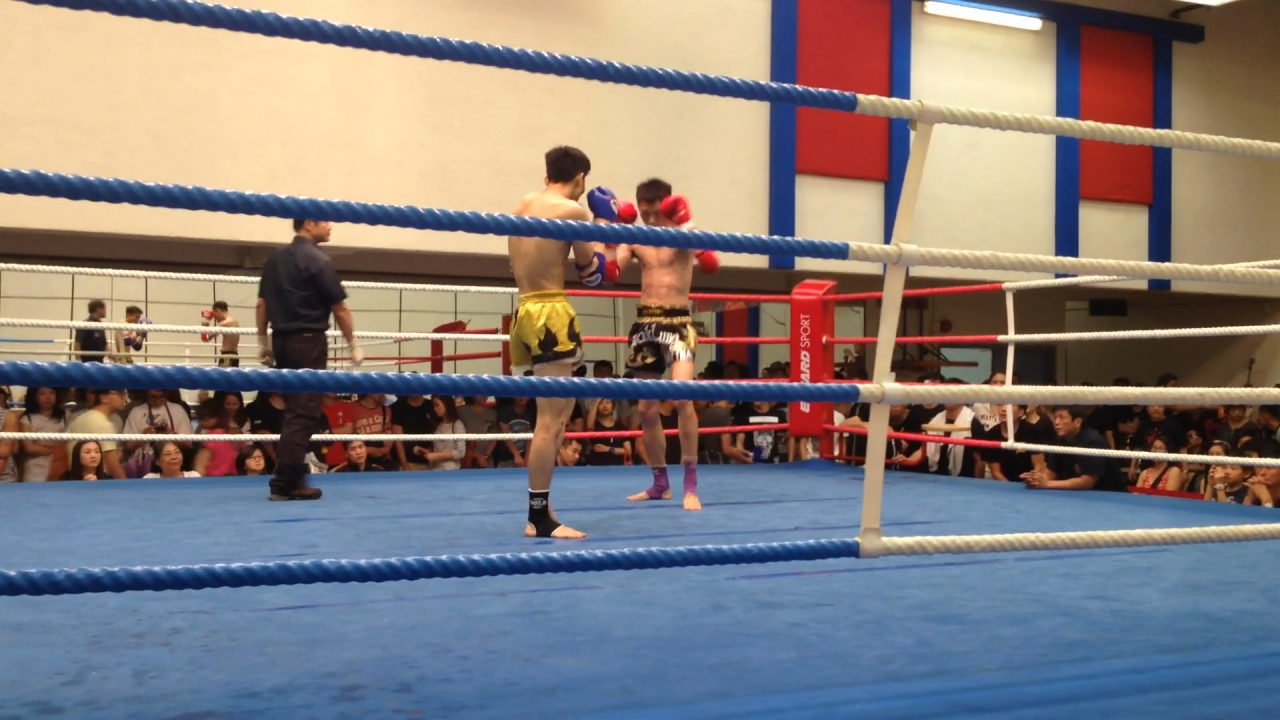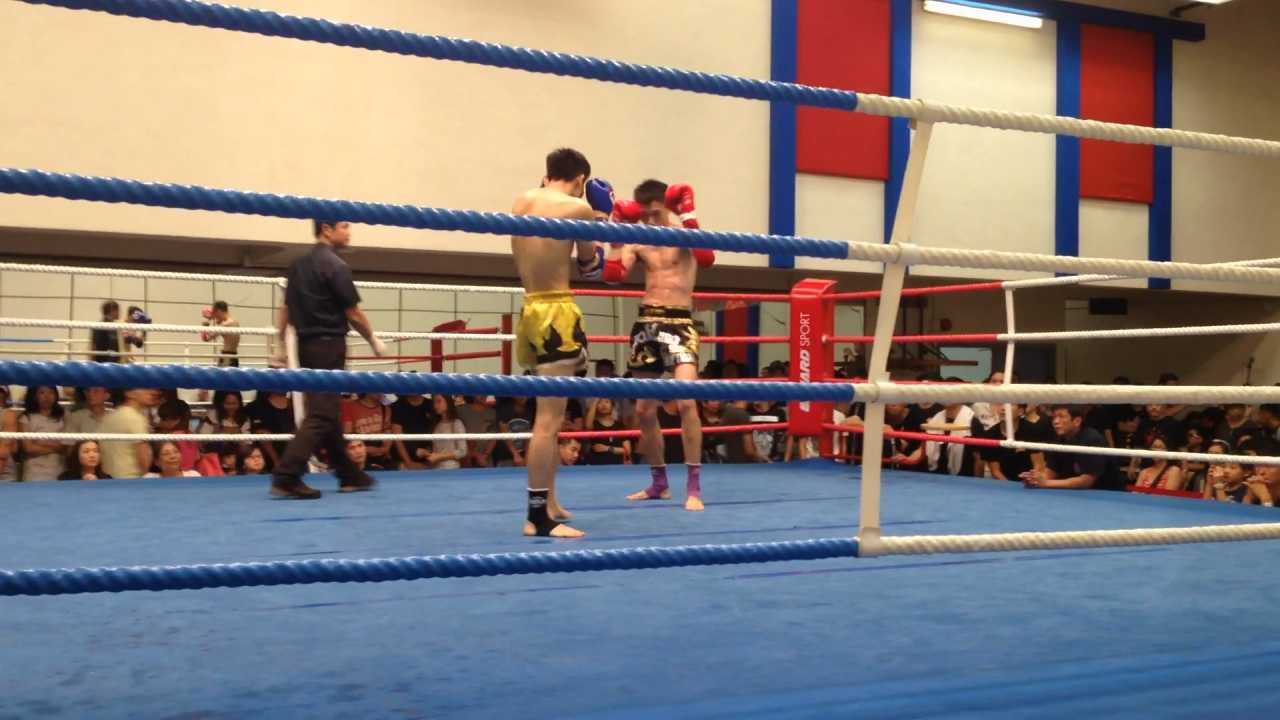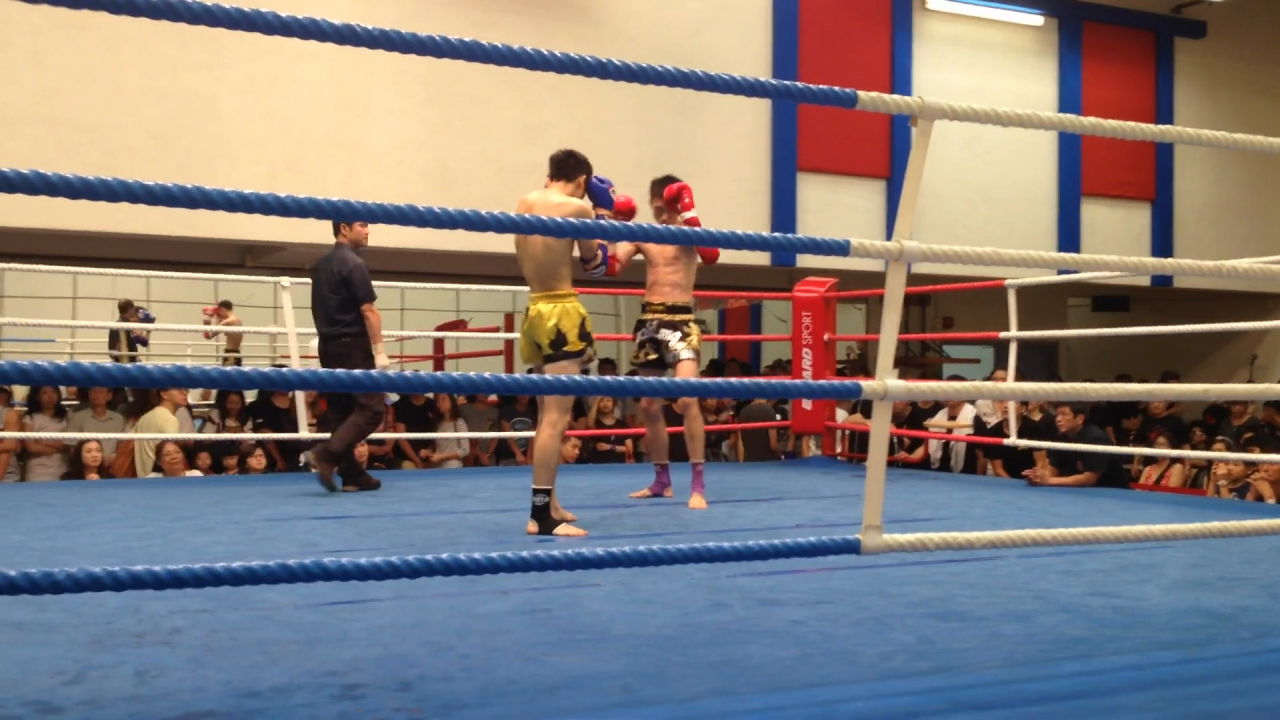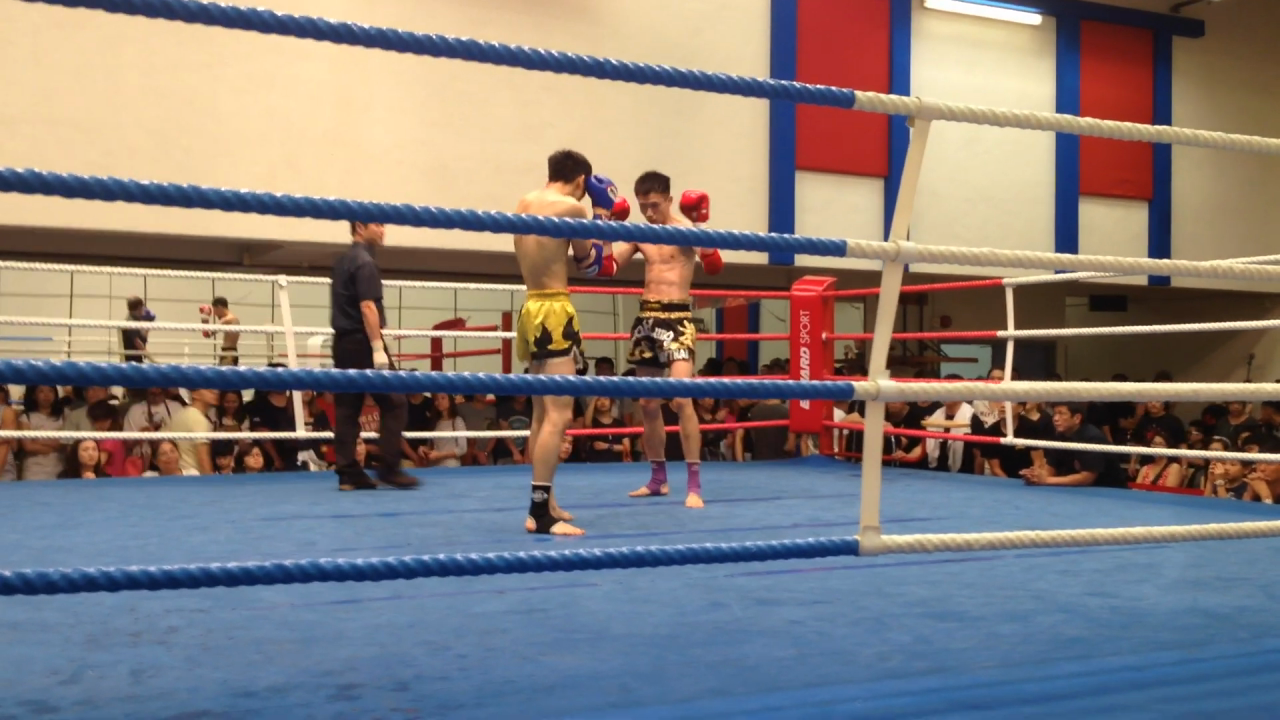
dt=0.2s
person 1, frame 1
left shoulder: (525, 203)
right shoulder: (573, 211)
right elbow: (593, 274)
left hip: (527, 312)
right hip: (551, 314)
left knee: (556, 414)
right knee: (550, 421)
left ankle: (539, 507)
right ankle: (538, 517)
person 1, frame 2
left shoulder: (523, 201)
right shoulder: (578, 208)
right elbow: (592, 268)
right wrist: (601, 215)
left hip: (531, 311)
right hip: (556, 313)
left knee: (549, 414)
right knee: (549, 420)
left ankle: (548, 500)
right ankle: (538, 516)
person 1, frame 3
left shoulder: (526, 202)
right shoulder: (578, 208)
right elbow: (596, 265)
right wrist: (602, 212)
left hip: (536, 312)
right hip: (562, 313)
left knee: (547, 417)
right knee: (556, 419)
left ankle: (548, 504)
right ankle: (540, 515)
person 1, frame 4
left shoulder: (527, 202)
right shoulder: (571, 208)
right elbow: (591, 264)
right wrist: (601, 212)
left hip: (533, 309)
right hip: (553, 312)
left knee: (542, 416)
right knee: (558, 416)
left ankle: (546, 503)
right ankle: (539, 511)
person 2, frame 1
right shoulder: (635, 241)
left elbow: (711, 265)
left wrist: (684, 225)
left hip: (676, 322)
right hip: (644, 324)
left knee: (682, 398)
right knee: (646, 410)
left ankle: (690, 484)
right ankle: (659, 483)
person 2, frame 2
left shoulder: (683, 233)
right shoulder: (639, 241)
left elbow: (707, 258)
right elbow: (613, 274)
left wrist: (687, 215)
left hip: (678, 323)
right hip: (646, 324)
left knee: (685, 401)
right knee: (644, 409)
left ankle: (693, 487)
right ankle: (659, 483)
person 2, frame 3
left shoulder: (687, 231)
right shoulder: (642, 237)
left elbow: (711, 256)
right elbow: (610, 267)
left wrist: (688, 213)
right wrist: (617, 225)
left hip: (680, 320)
right hip: (648, 320)
left knee: (688, 399)
right knee: (650, 406)
left ankle: (698, 485)
right ankle: (661, 481)
person 2, frame 4
left shoulder: (685, 229)
left elbow: (714, 266)
right elbow: (606, 268)
left wrist: (700, 223)
left hip: (676, 318)
right hip: (646, 318)
left knee: (681, 399)
right knee: (648, 403)
left ankle: (694, 485)
right ankle: (658, 479)
person 3, frame 1
left shoulder: (276, 258)
right shoulder: (318, 261)
left elbow: (262, 303)
right elbow: (339, 309)
left wrist: (263, 342)
right wrist: (353, 345)
left hip: (282, 341)
right hip: (308, 342)
left knee: (294, 409)
right knee: (304, 413)
left ankle: (292, 472)
right ankle: (285, 483)
person 3, frame 2
left shoulder: (298, 265)
right shoulder: (335, 266)
left elbow: (286, 309)
right elbow: (353, 313)
left wrist: (280, 345)
right wrist: (374, 341)
left hip: (307, 345)
right hip: (328, 345)
left knee: (328, 412)
right knee: (320, 415)
left ankle: (349, 474)
right ankle: (287, 477)
person 3, frame 3
left shoulder: (321, 265)
right shoulder: (353, 264)
right elbow: (368, 310)
right wrist: (380, 350)
left hip: (329, 345)
right hip: (351, 345)
left knee: (341, 410)
right knee: (371, 409)
left ankle: (352, 474)
right ankle: (328, 454)
person 3, frame 4
left shoulder: (342, 261)
right shoulder: (364, 261)
right elbow: (368, 307)
right wrist: (378, 348)
left hip: (341, 342)
right hip: (361, 342)
left knee: (346, 409)
right knee: (393, 403)
left ankle: (349, 474)
right ankle: (390, 470)
